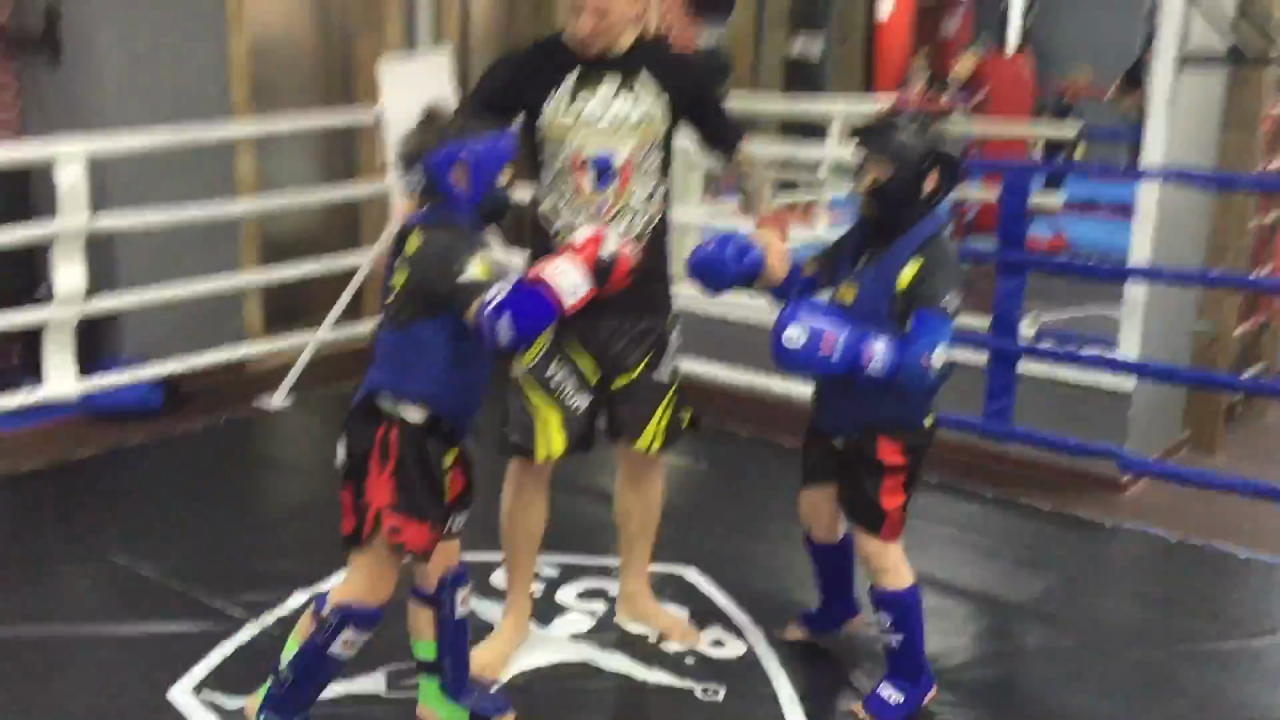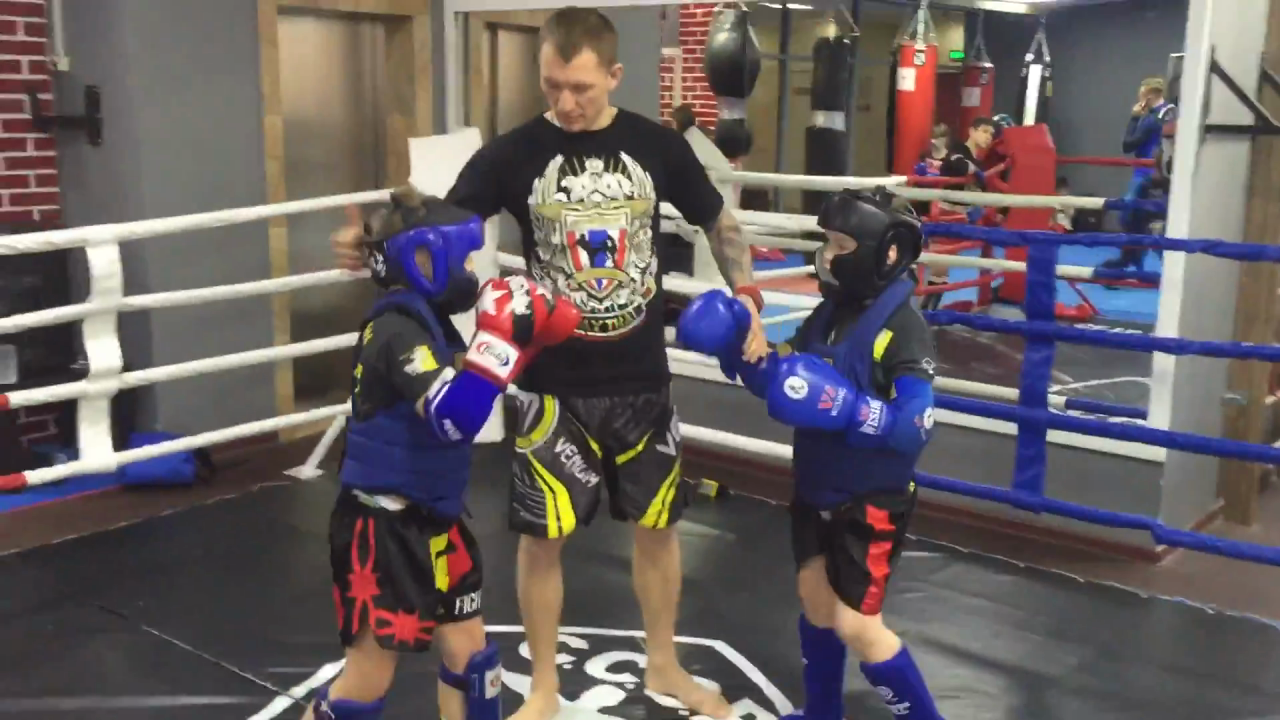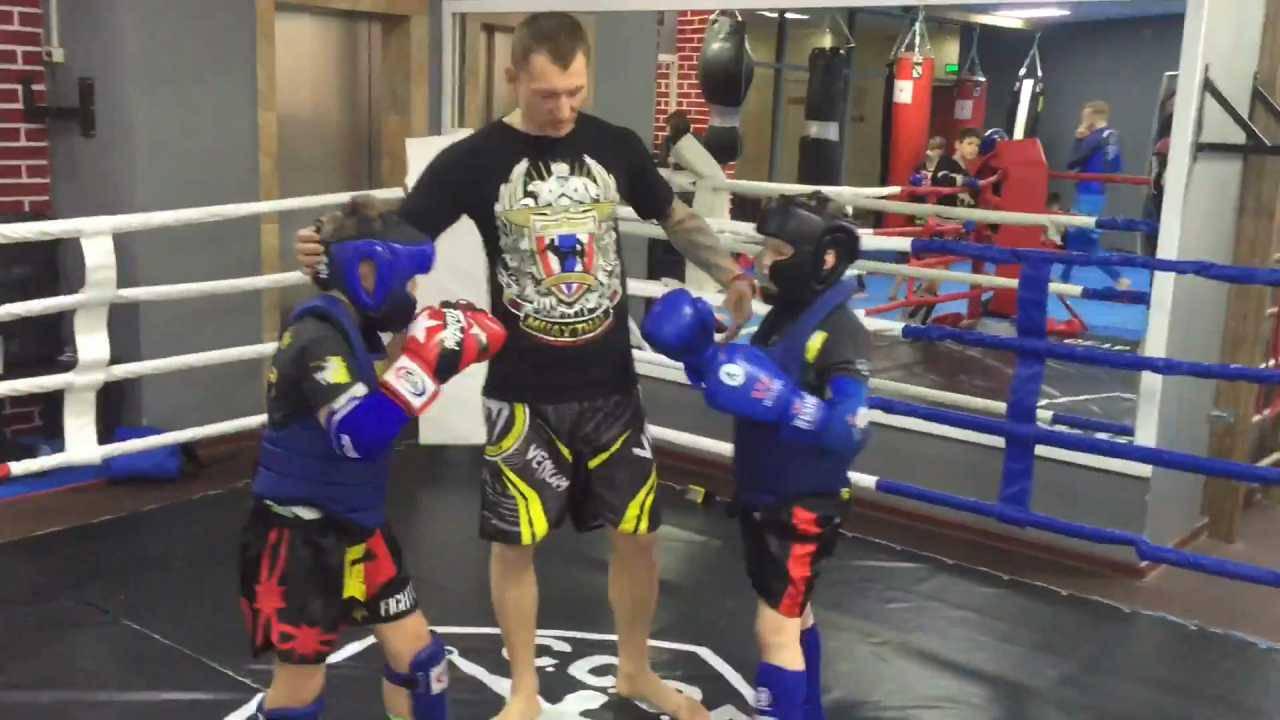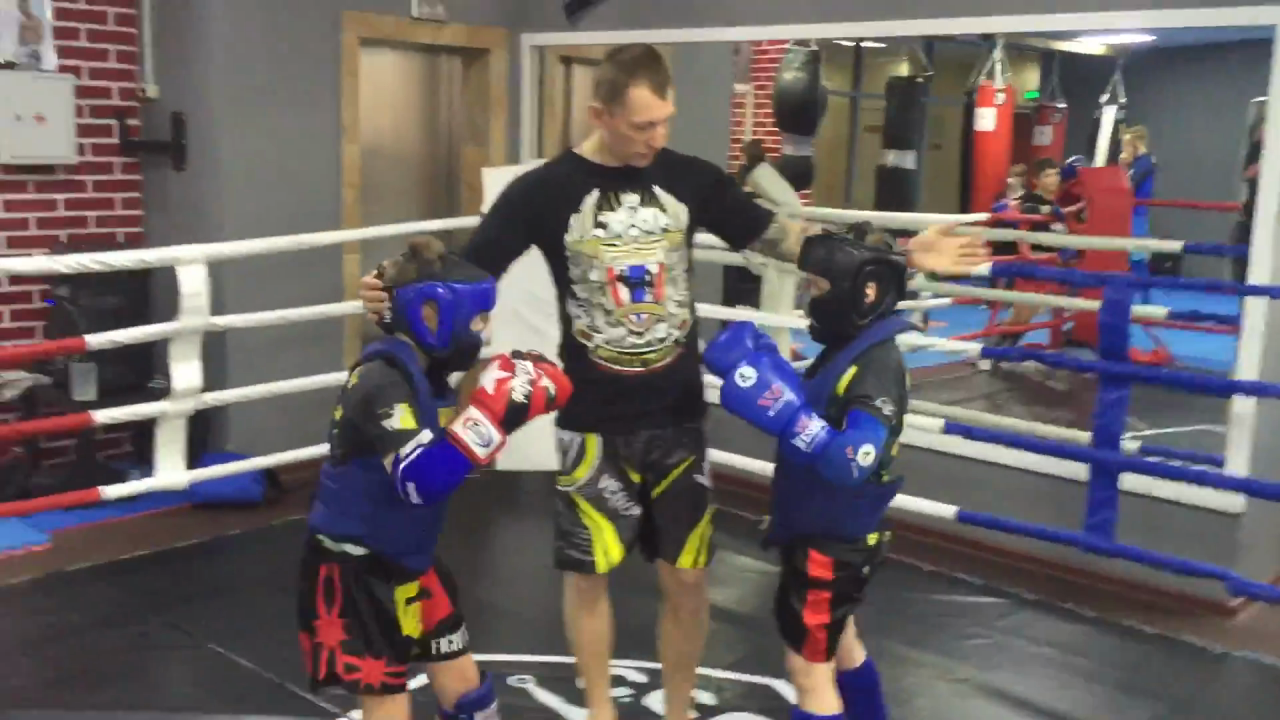
dt=0.3s
person 1, frame 1
left shoulder: (672, 70)
right shoulder: (528, 69)
left elbow: (732, 148)
left hip: (642, 304)
left knee: (642, 451)
right knee: (530, 460)
left ankle: (633, 594)
right ankle: (516, 613)
person 1, frame 2
left shoulder: (659, 147)
right shoulder: (514, 155)
left elbow: (717, 222)
left wrist: (745, 295)
left hip: (642, 382)
right hip: (554, 384)
left knee: (656, 525)
right knee: (542, 538)
person 1, frame 3
left shoulder: (616, 147)
right shoulder: (472, 161)
left elbow: (674, 216)
left wrist: (729, 270)
left hip: (611, 385)
right hip: (523, 392)
left knee: (635, 534)
right knee: (514, 544)
person 1, frame 4
left shoulder: (691, 179)
right shoulder: (543, 191)
left elbow: (777, 235)
left wrist: (898, 254)
left hip: (677, 416)
right hip: (594, 422)
left knee: (686, 577)
right knee: (588, 573)
person 2, frame 1
left shoulder: (933, 259)
right shoulder: (860, 238)
left elbow: (925, 364)
right elbow: (802, 283)
left wrist: (851, 347)
right wrist: (757, 264)
left hip: (888, 432)
right hip: (837, 417)
left knee: (878, 549)
right knee: (816, 510)
right ankle: (835, 607)
person 2, frame 2
left shoulder: (903, 327)
right shoulder: (828, 314)
left elbow: (914, 427)
right elbow: (776, 375)
left wrist: (845, 407)
right wrist: (735, 347)
left hip: (871, 501)
right hip: (818, 489)
left knee: (856, 625)
right knee: (815, 601)
person 2, frame 3
left shoulder: (839, 330)
right shoulder: (781, 318)
left elbow: (848, 428)
right elbow: (742, 392)
left wrist: (780, 399)
right wrist: (699, 352)
left hip: (806, 505)
right hip: (767, 496)
left knee: (775, 627)
right knee: (793, 608)
person 2, frame 4
left shoulder: (878, 366)
right shoulder: (843, 353)
left elbow: (851, 465)
right elbow: (804, 417)
left wrist: (788, 417)
right wrist: (758, 377)
left hip: (834, 544)
right hip: (816, 533)
left knee: (808, 670)
right knee: (838, 644)
person 3, frame 1
left shoulder: (442, 237)
right shoulder: (440, 243)
left elbow: (496, 309)
right elbow: (506, 326)
left wrist: (572, 267)
right wrist: (577, 268)
left hip: (432, 435)
right hip: (396, 439)
left knee: (439, 562)
right knee: (369, 584)
person 3, frame 2
left shoulder: (424, 320)
right shoulder: (395, 330)
left elbow: (456, 400)
right elbow: (455, 419)
left wrist: (516, 334)
right wrist: (500, 335)
left hip: (432, 521)
right hip: (382, 527)
left knee: (468, 648)
right knee: (370, 674)
person 3, frame 3
left shoulder: (352, 330)
right shoulder: (315, 340)
left elbow: (370, 413)
right elbow: (357, 435)
left wrist: (450, 349)
right wrist: (422, 365)
left hip: (354, 527)
right hip: (297, 534)
left knee: (414, 646)
person 3, frame 4
left shoulder: (424, 375)
right shoulder: (381, 382)
left elbow: (437, 451)
right elbow: (420, 481)
left wrist: (516, 399)
right wrist: (491, 414)
left hip: (410, 566)
right hip: (354, 573)
